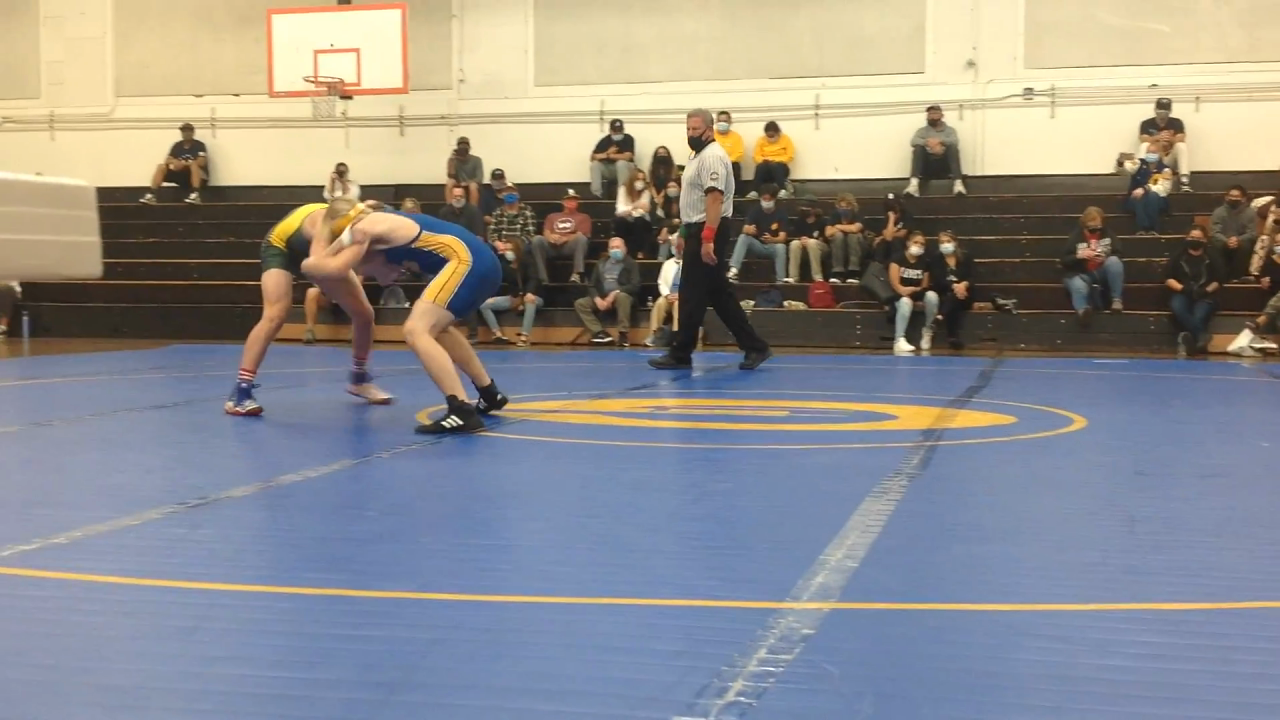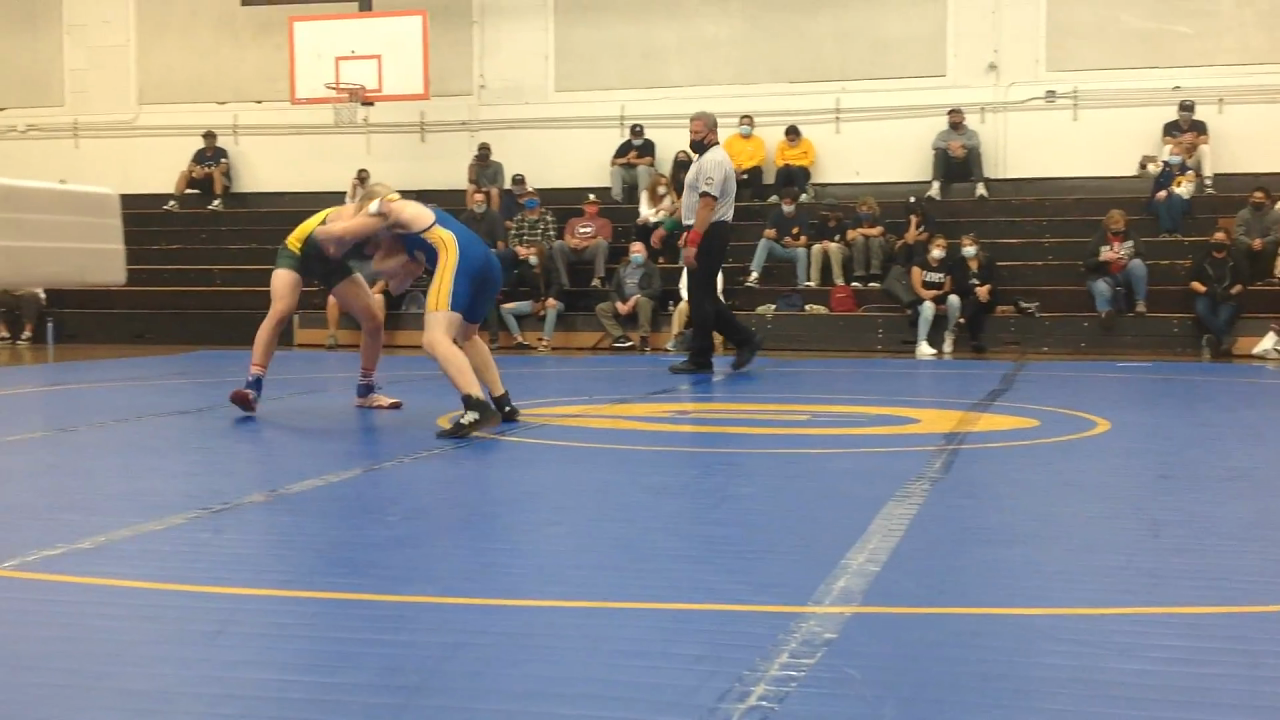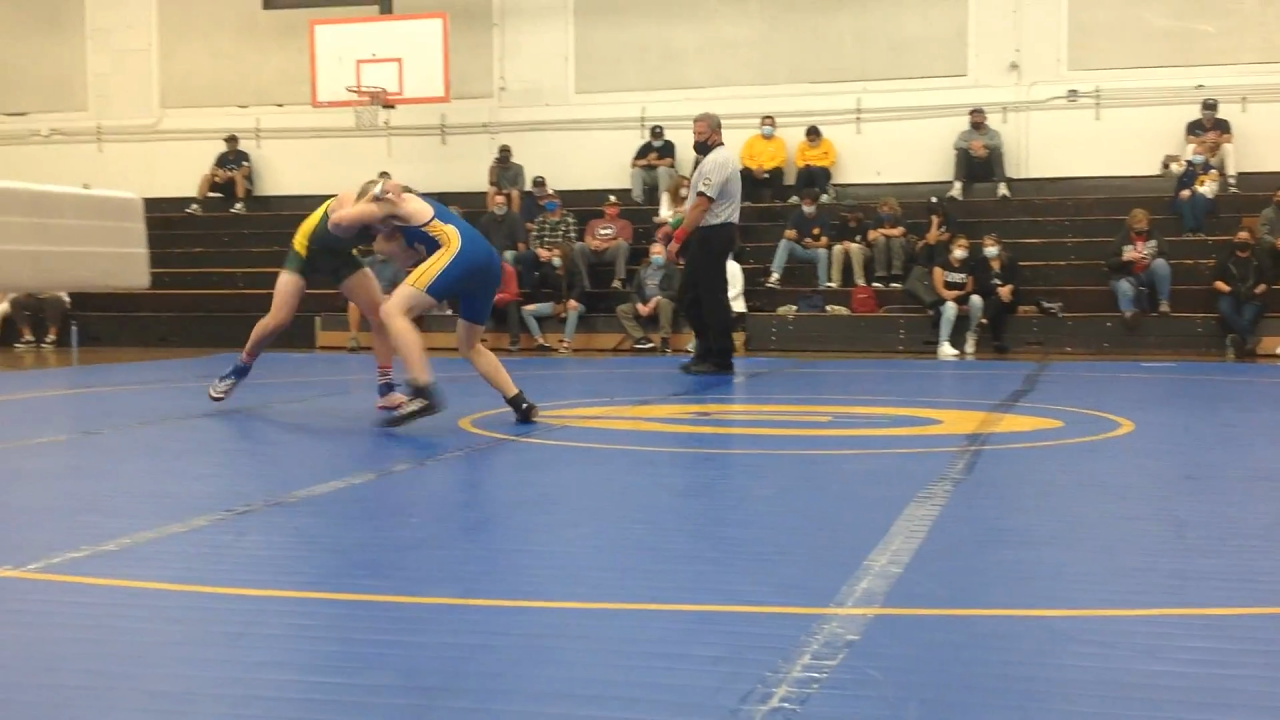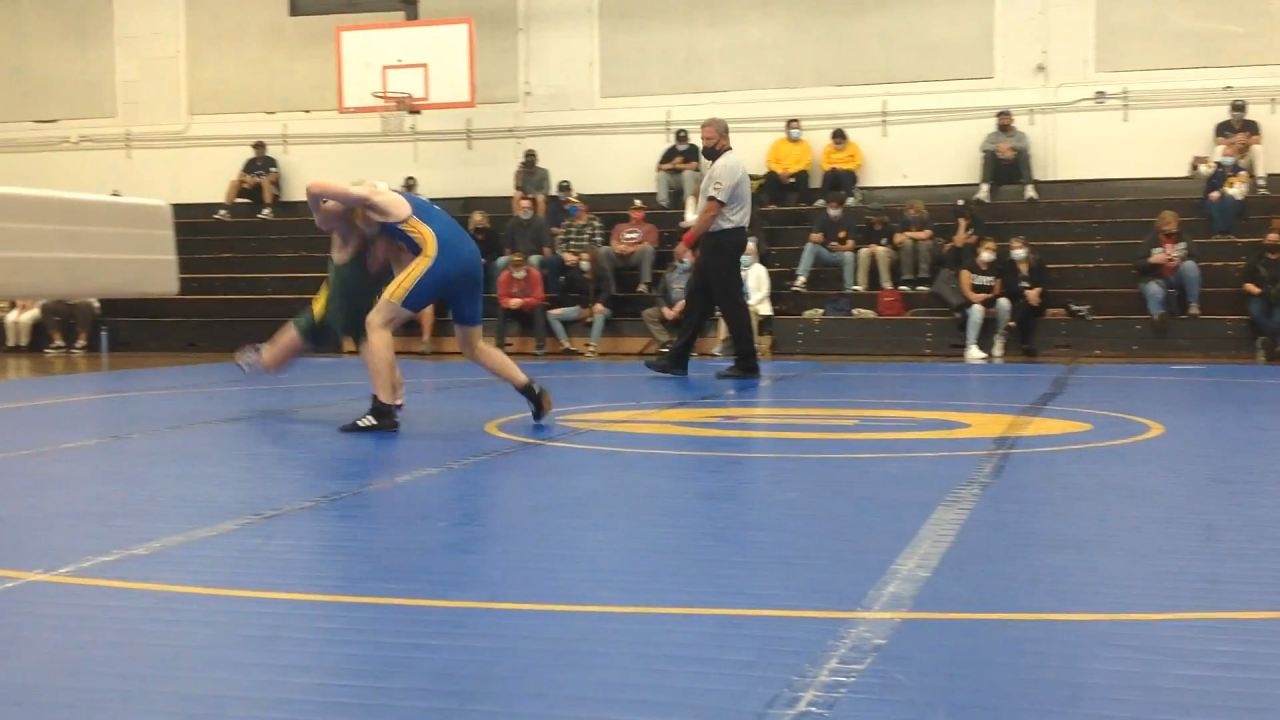
dt=0.2s
person 1, frame 1
left shoulder: (712, 156)
right shoulder: (700, 156)
left elbow: (714, 200)
left wrist: (708, 240)
right wrist: (695, 237)
left hip: (707, 233)
right hip: (701, 231)
left knee: (693, 294)
right knee: (719, 295)
left ankle: (681, 354)
right ankle: (754, 348)
person 1, frame 2
left shoulder: (712, 160)
right shoulder: (704, 159)
left elbow: (707, 205)
left wrist: (692, 243)
right wrist: (686, 235)
left hip: (708, 236)
right hip: (706, 234)
left knee: (700, 298)
right knee: (705, 297)
left ankle: (699, 359)
right ankle: (745, 340)
person 1, frame 3
left shoulder: (716, 161)
right shoulder: (714, 159)
left elbow: (701, 206)
left wrist: (677, 239)
right wrist: (674, 226)
left hip: (711, 236)
right hip: (708, 235)
left knee: (711, 298)
right knee: (690, 296)
left ankle: (720, 360)
right ankle: (706, 352)
person 1, frame 4
left shoulder: (725, 165)
right shoulder: (723, 164)
left elbow: (711, 211)
left wrist: (687, 241)
right wrist: (695, 240)
left hip: (723, 241)
right hip: (718, 241)
left knee: (730, 303)
right knee: (698, 301)
left ankle: (747, 365)
right ankle: (677, 358)
person 2, frame 1
left shoulder: (366, 226)
right shoulder: (392, 224)
left elbow: (336, 270)
left wrist: (311, 263)
left hip: (467, 260)
right hip: (488, 263)
left knee: (415, 331)
right knee: (439, 328)
left ankle: (463, 411)
right ankle: (490, 393)
person 2, frame 2
left shoulder: (394, 210)
right shoulder: (416, 221)
left elbow: (333, 233)
right elbow: (382, 266)
left hip: (458, 258)
right hip: (489, 265)
left knee: (436, 341)
right knee: (465, 337)
left ankle: (478, 407)
right ankle: (503, 404)
person 2, frame 3
left shoulder: (397, 203)
right shoulder: (417, 208)
left elbow: (339, 220)
right elbow: (382, 246)
left hip: (460, 251)
right hip: (488, 260)
left knee: (392, 310)
right knee: (469, 345)
left ankle: (424, 391)
right ankle: (522, 404)
person 2, frame 4
left shoulder: (373, 198)
left elbow: (315, 189)
left wrist: (318, 211)
left hip: (440, 257)
right hip: (469, 262)
left knee: (377, 323)
right knee: (472, 348)
left ankle: (383, 412)
right ankle: (533, 393)
person 3, frame 1
right shoulder: (324, 222)
right hip: (282, 246)
left knee: (365, 313)
right knee: (274, 316)
left ankle: (360, 379)
right ankle: (241, 392)
person 3, frame 2
right shoulder: (351, 215)
left hip: (333, 262)
right hip: (298, 250)
left knee: (374, 320)
right knee: (281, 312)
left ankle: (366, 390)
right ankle: (252, 386)
person 3, frame 3
right shoulder: (349, 202)
right elbow: (339, 225)
left hip: (341, 257)
right hip: (306, 252)
left knee: (380, 315)
right knee: (278, 320)
left ankle: (387, 390)
right ankle: (239, 370)
person 3, frame 4
right shoulder: (351, 238)
right elbow: (322, 215)
left hip: (363, 319)
right hip: (326, 317)
left knee: (392, 386)
right knee: (273, 362)
right ankle: (257, 356)
